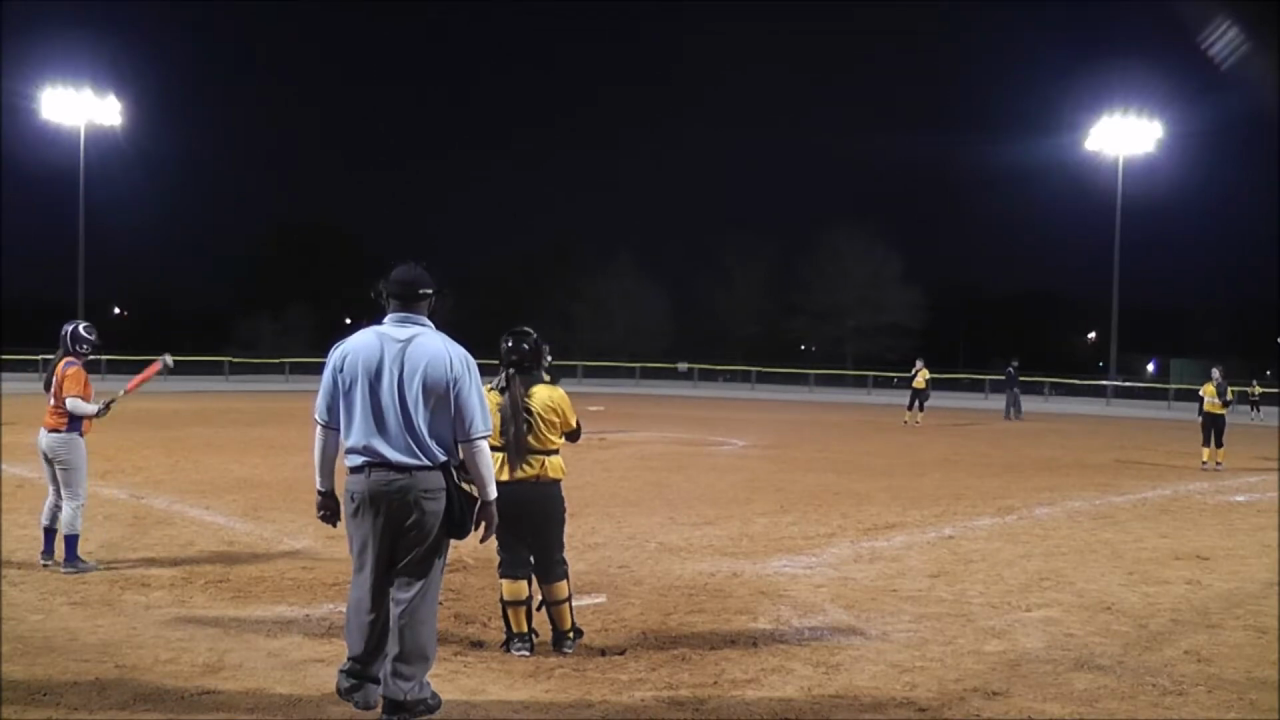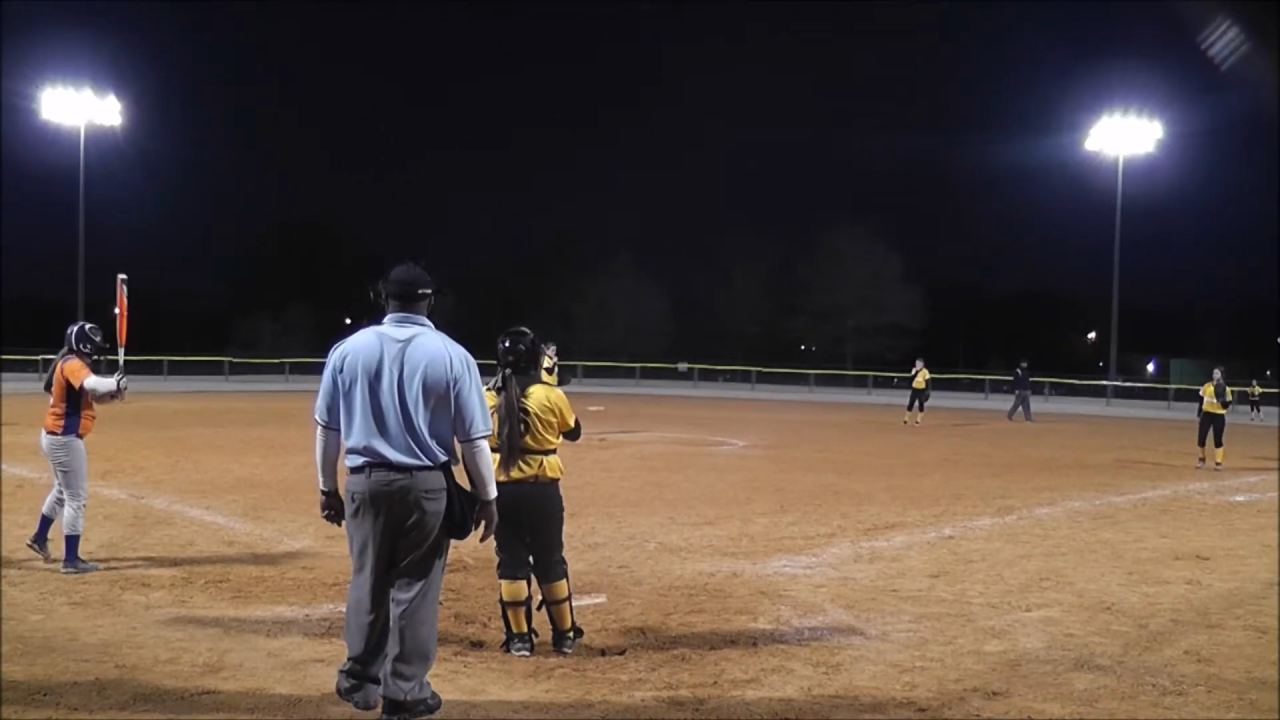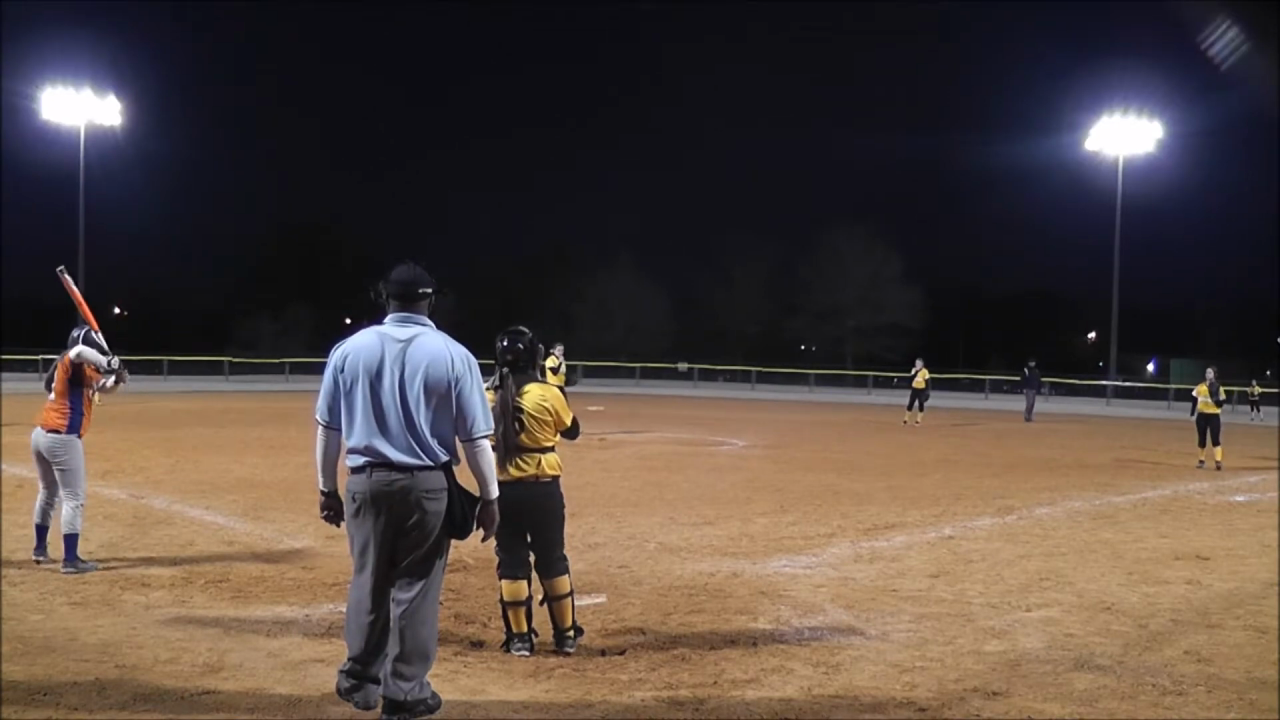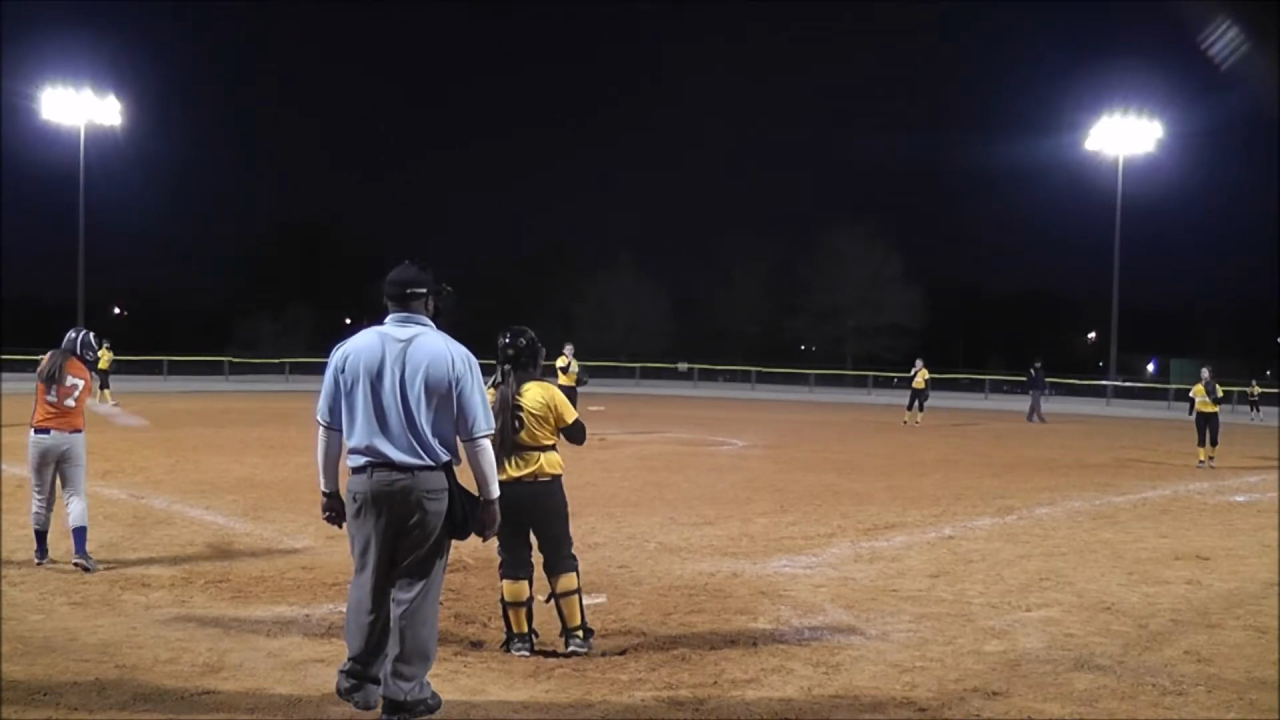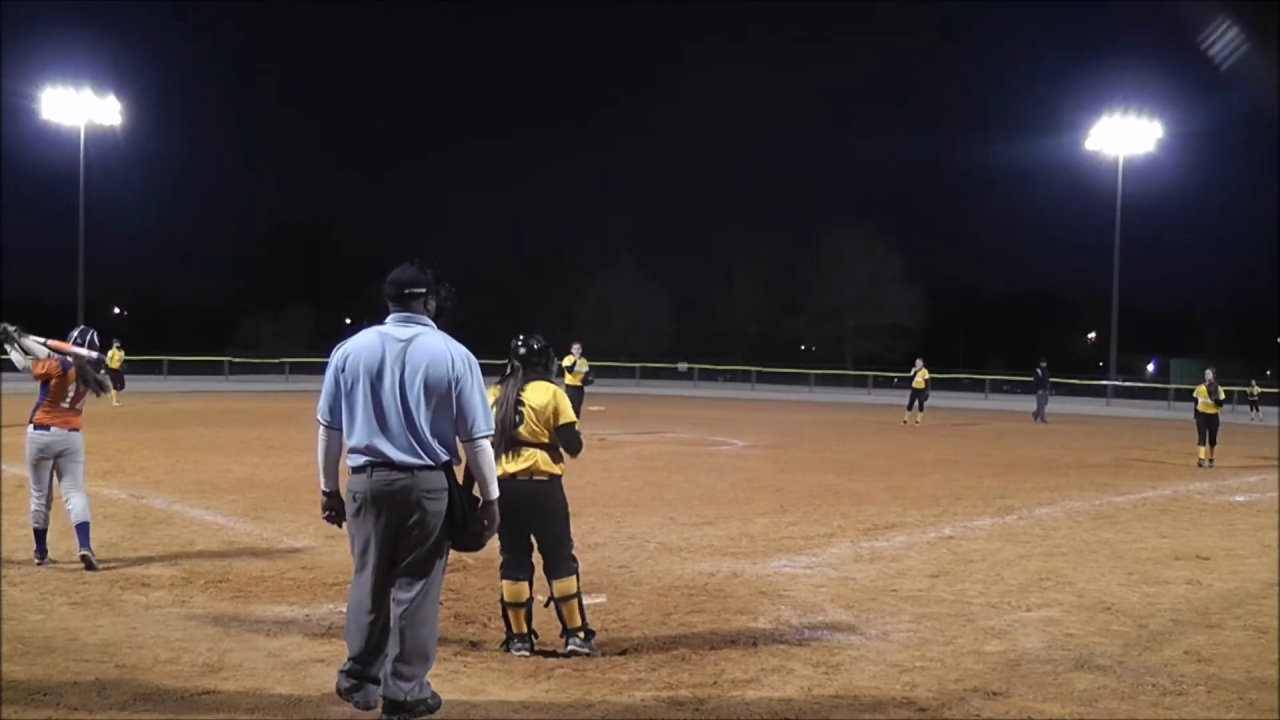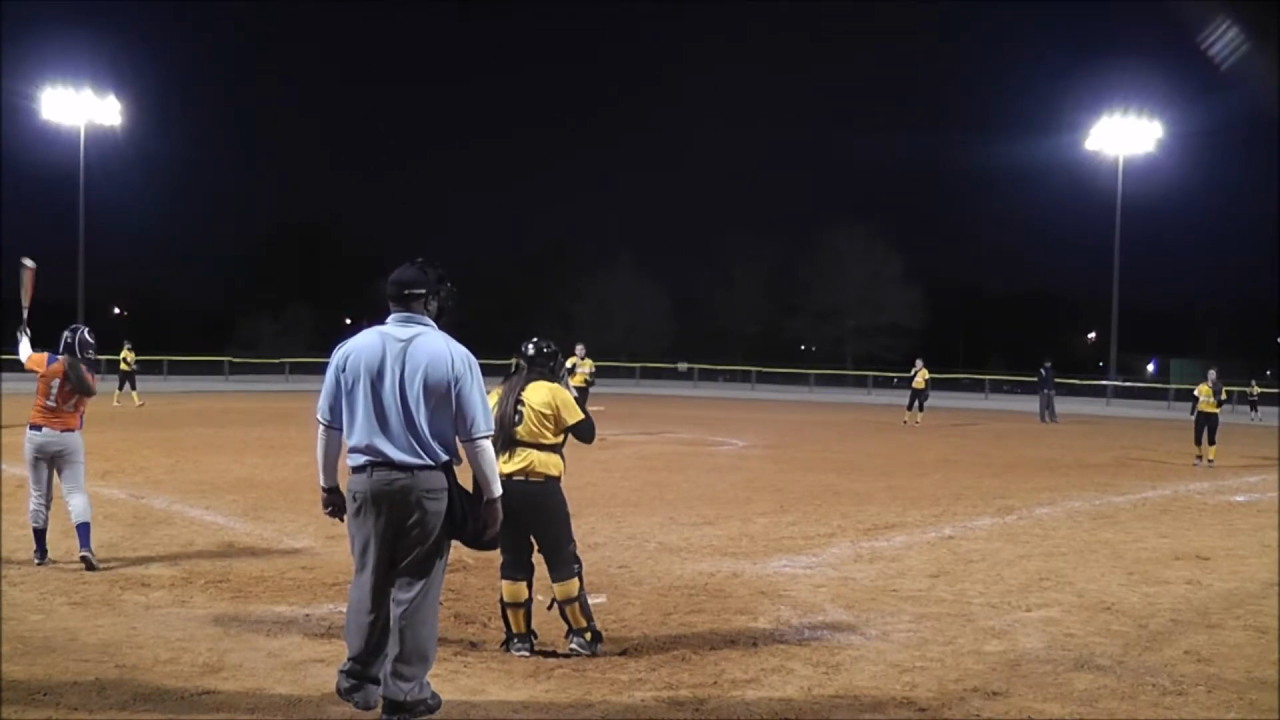
dt=0.3s
person 1, frame 1
left shoulder: (349, 349)
right shoulder: (452, 355)
left elbow: (327, 428)
right elbow: (474, 438)
left wrist: (325, 488)
right wrist: (488, 497)
left hip: (366, 482)
right hip: (427, 485)
left knee: (368, 582)
right knee: (415, 586)
left ankle: (361, 681)
person 1, frame 2
left shoulder: (349, 349)
right shoulder: (451, 355)
left elbow: (328, 429)
right elbow: (474, 438)
left wrist: (328, 488)
right wrist: (487, 497)
left hip: (366, 482)
right hip: (426, 485)
left knee: (368, 583)
right knee: (415, 587)
left ankle: (360, 681)
person 1, frame 3
left shoulder: (349, 349)
right shoulder: (453, 354)
left elbow: (328, 428)
right elbow: (476, 438)
left wrist: (327, 488)
right wrist: (489, 497)
left hip: (367, 482)
right hip: (428, 485)
left knee: (368, 583)
right knee: (416, 587)
left ankle: (360, 681)
person 1, frame 4
left shoulder: (350, 350)
right shoulder: (453, 354)
left elbow: (329, 429)
right elbow: (476, 438)
left wrist: (329, 490)
right wrist: (489, 497)
left hip: (368, 482)
right hip: (428, 485)
left knee: (368, 583)
right knee: (415, 587)
left ankle: (360, 681)
person 1, frame 5
left shoulder: (350, 349)
right shoulder: (453, 354)
left elbow: (329, 428)
right elbow: (476, 438)
left wrist: (329, 489)
right wrist: (490, 497)
left hip: (367, 482)
right hip: (428, 484)
left knee: (368, 582)
right knee: (416, 587)
left ankle: (360, 682)
person 1, frame 6
left shoulder: (352, 349)
right shoulder: (454, 355)
left elbow: (329, 428)
right elbow: (476, 438)
left wrist: (328, 484)
right wrist: (492, 496)
left hip: (367, 482)
right hip: (427, 484)
left knee: (368, 582)
right knee: (415, 587)
left ankle: (360, 682)
person 2, frame 1
left shoulder: (488, 396)
right shoulder: (554, 395)
right elbow: (574, 434)
left hip: (503, 489)
right hip: (544, 489)
left knee: (512, 561)
right knee: (551, 562)
left ankle: (520, 638)
right ankle: (565, 634)
person 2, frame 2
left shoulder: (487, 397)
right shoulder: (551, 396)
right elbow: (574, 432)
left hip: (502, 490)
right hip: (542, 489)
left knee: (511, 562)
right knee: (550, 561)
left ankle: (519, 638)
right ankle: (565, 634)
person 2, frame 3
left shoulder: (486, 396)
right shoulder: (547, 393)
right elbow: (572, 431)
left hip: (502, 488)
right hip: (542, 488)
left knee: (511, 561)
right knee: (552, 560)
left ankle: (519, 638)
right ankle: (566, 634)
person 2, frame 4
left shoulder: (488, 396)
right shoulder: (547, 393)
right elbow: (578, 435)
right wrist: (555, 425)
left hip: (504, 489)
right hip: (544, 487)
left knee: (513, 562)
right knee: (560, 558)
left ankle: (520, 638)
right ankle: (575, 634)
person 2, frame 5
left shoulder: (493, 396)
right shoulder: (550, 393)
right elbow: (571, 443)
right wrist: (570, 442)
left hip: (502, 487)
right hip: (542, 486)
left knee: (513, 561)
right knee: (559, 559)
left ankle: (519, 638)
right ankle: (576, 634)
person 2, frame 6
left shoulder: (496, 396)
right shoulder: (552, 392)
right elbow: (586, 434)
right wrist: (573, 398)
left hip: (501, 487)
right hip: (539, 487)
left knee: (514, 562)
right knee: (562, 559)
left ankle: (519, 638)
right ankle: (581, 634)
person 3, frame 1
left shoulder: (61, 365)
right shoulder: (74, 368)
right elbow: (73, 405)
left wrist: (94, 407)
right wrist: (98, 409)
left hip: (48, 436)
right hip: (66, 439)
left knee: (57, 496)
right knee: (74, 499)
left ankle: (48, 551)
right ankle: (71, 559)
person 3, frame 2
left shoulder: (71, 364)
right shoulder: (72, 364)
left elbow: (93, 394)
right elbow: (93, 385)
left wrist: (114, 389)
right wrist: (116, 382)
left hip: (54, 436)
right hip: (66, 440)
left knee: (62, 489)
right knee: (76, 499)
left ankle: (40, 537)
right ankle: (71, 560)
person 3, frame 3
left shoulder: (77, 368)
right shoulder: (73, 361)
left elbow: (102, 386)
right elbow: (79, 351)
left wrist: (116, 378)
right wrist: (108, 363)
left hip: (41, 435)
right hip: (62, 440)
left knee: (48, 493)
right knee: (72, 499)
left ankle: (40, 549)
right ankle: (70, 559)
person 3, frame 4
left shoulder: (50, 360)
right shoulder: (85, 375)
left hip: (41, 437)
right hip: (72, 440)
left knee: (42, 497)
right knee: (76, 497)
left ankle: (41, 552)
right ankle: (80, 552)
person 3, frame 5
left shoulder: (59, 367)
right shoulder: (89, 374)
left elbow: (25, 364)
left hip: (41, 435)
right hip: (71, 438)
left knee: (40, 496)
right knee: (75, 493)
left ankle: (41, 552)
right ankle: (85, 547)
person 3, frame 6
left shoulder: (48, 363)
right shoulder: (88, 376)
left elbow: (26, 356)
left wrist: (24, 338)
left hip: (38, 435)
right hip: (69, 438)
left knee: (39, 496)
right knee: (76, 494)
left ankle: (40, 552)
right ankle: (85, 547)
